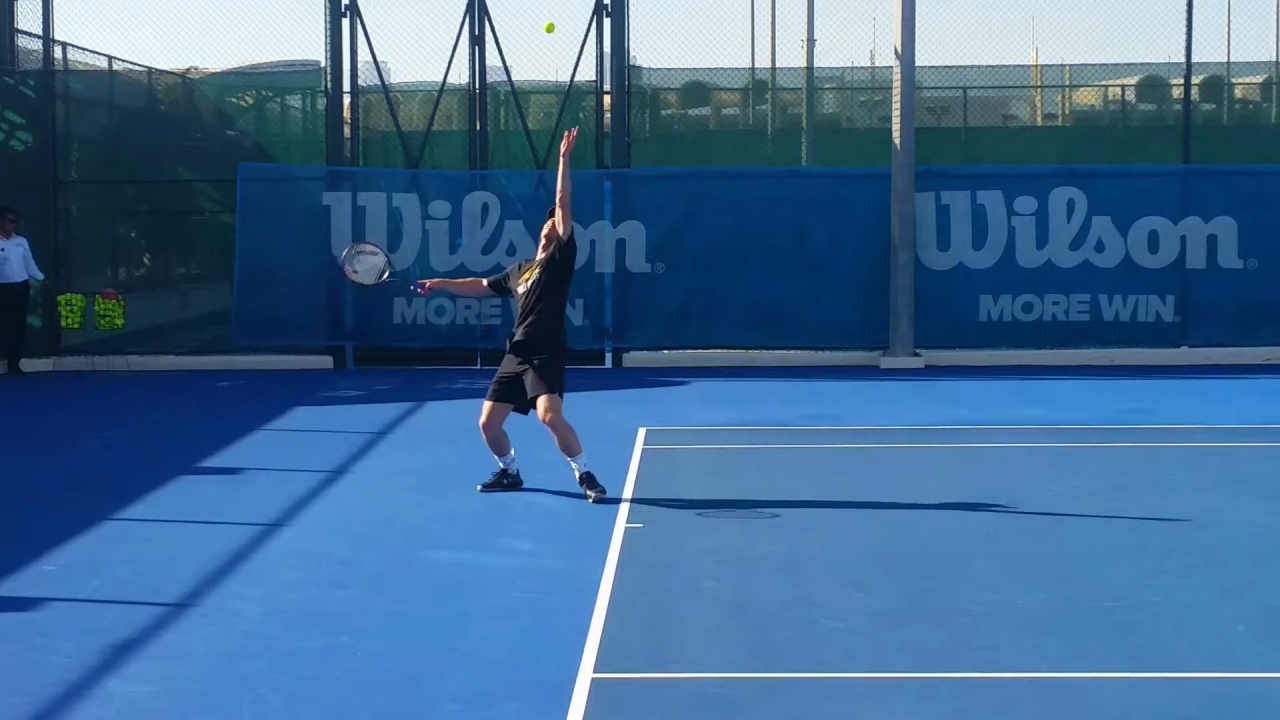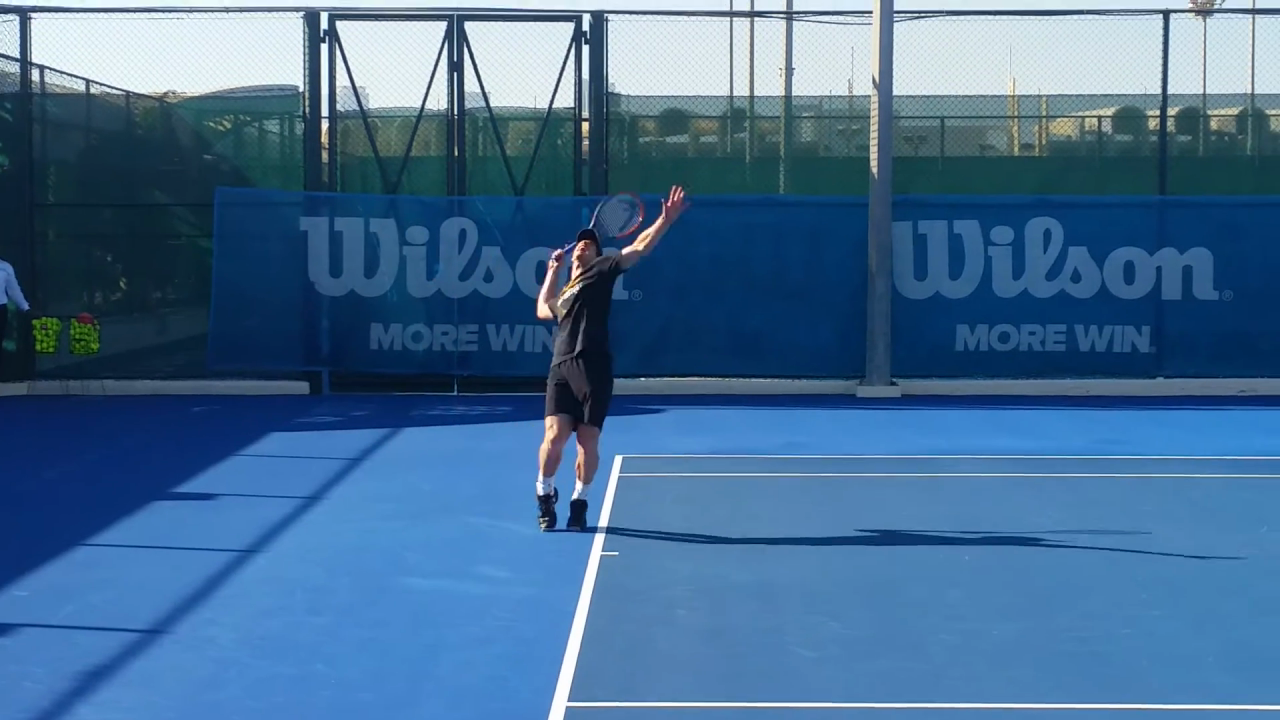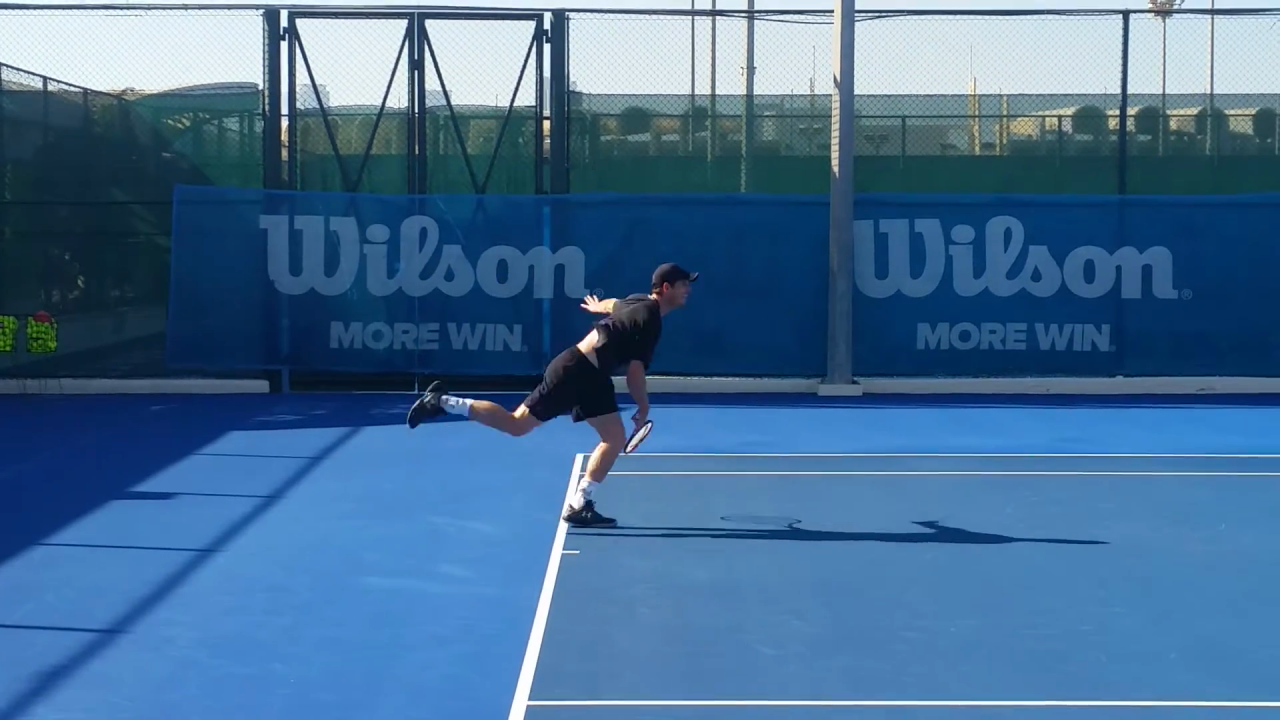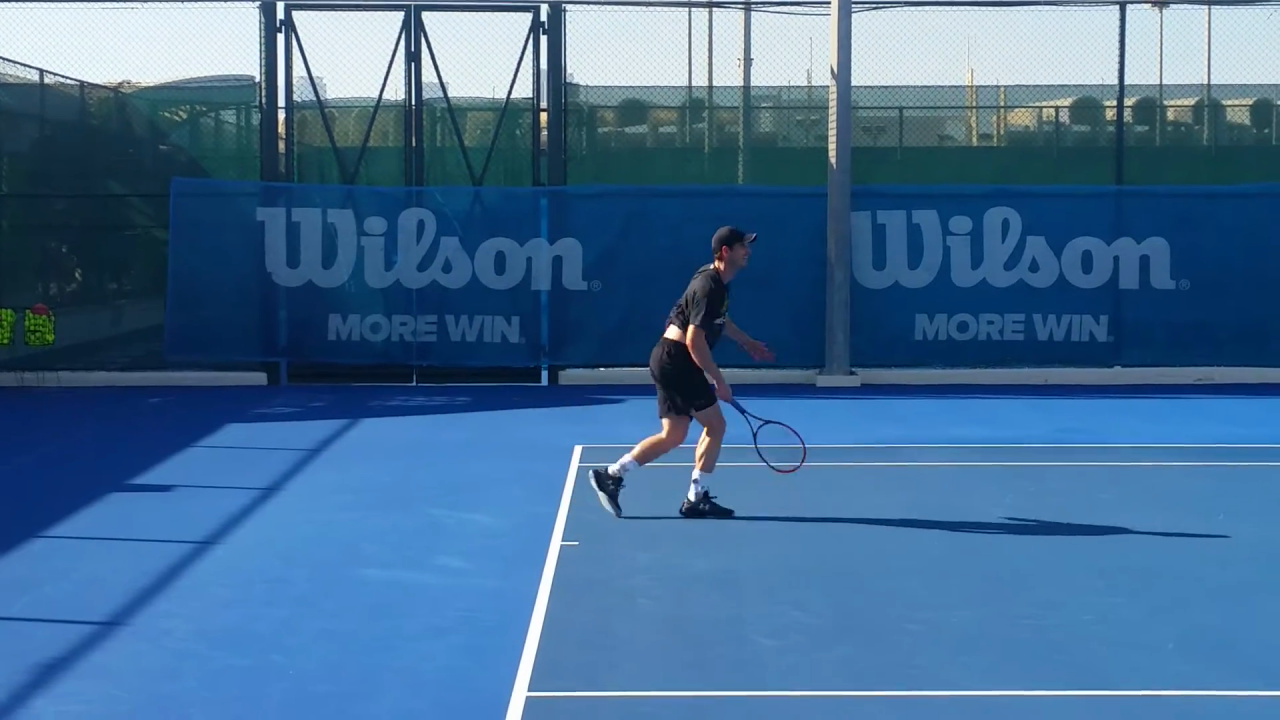
dt=0.5s
person 1, frame 1
left shoulder: (561, 258)
right shoulder: (519, 271)
left elbow: (563, 204)
right elbow: (479, 286)
left wrist: (564, 158)
right wrist: (439, 283)
left hip: (546, 357)
right hip: (515, 358)
left knee: (550, 415)
right knee: (489, 422)
left ankle: (584, 475)
right ankle: (509, 473)
person 1, frame 2
left shoulder: (602, 268)
right shoulder: (561, 290)
left elbow: (641, 248)
right elbow: (542, 310)
left wrist: (667, 218)
right wrist: (552, 270)
left hip: (591, 369)
right hip: (561, 368)
left knee: (587, 443)
right knee: (554, 439)
left ankle: (578, 501)
right ankle: (545, 496)
person 1, frame 3
left shoulder: (639, 302)
right shoulder: (650, 322)
left elbow: (613, 305)
right elbow: (635, 375)
left wrist: (599, 308)
right wrist: (644, 409)
left hip: (590, 375)
right hip: (575, 373)
left knee: (615, 440)
right knee: (516, 424)
left ankle: (580, 505)
right ankle: (444, 402)
person 1, frame 4
left shoulder: (715, 278)
right shoulder: (710, 287)
left elbow: (719, 318)
right elbow: (695, 341)
left wrist: (746, 342)
right wrist: (720, 381)
left hip: (668, 359)
right hip: (676, 361)
left knee: (672, 436)
right knee: (716, 427)
left ankle: (611, 476)
right ankle: (696, 499)
